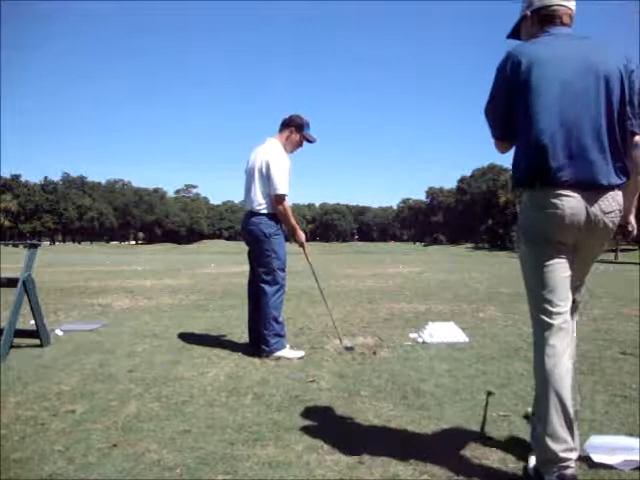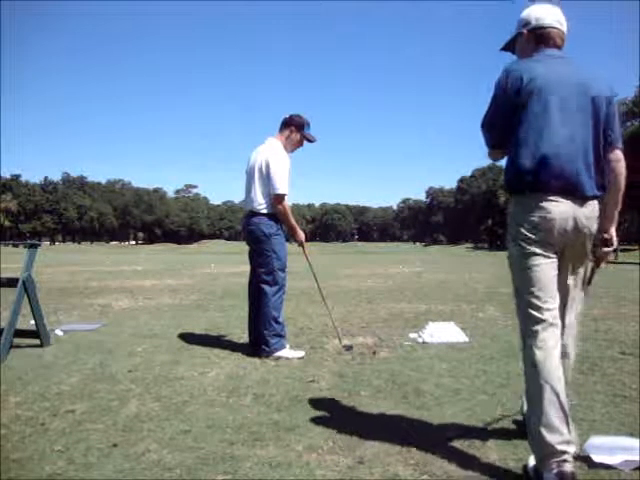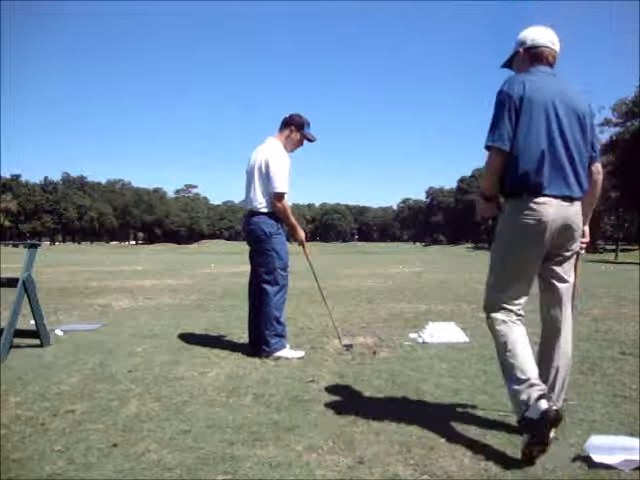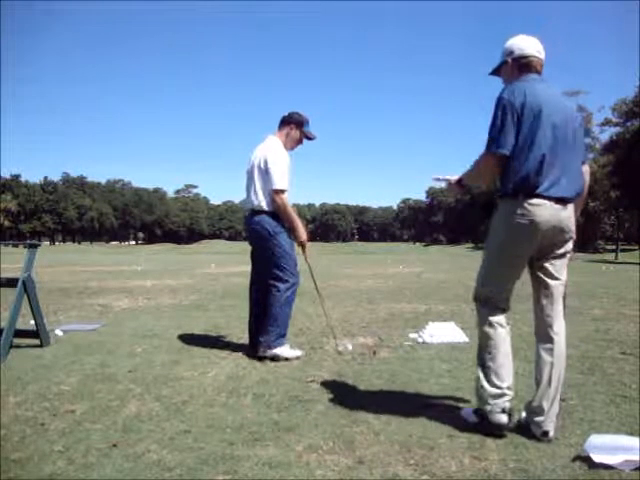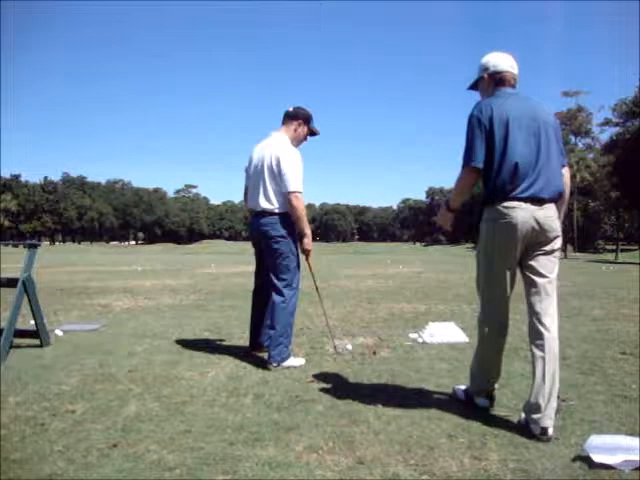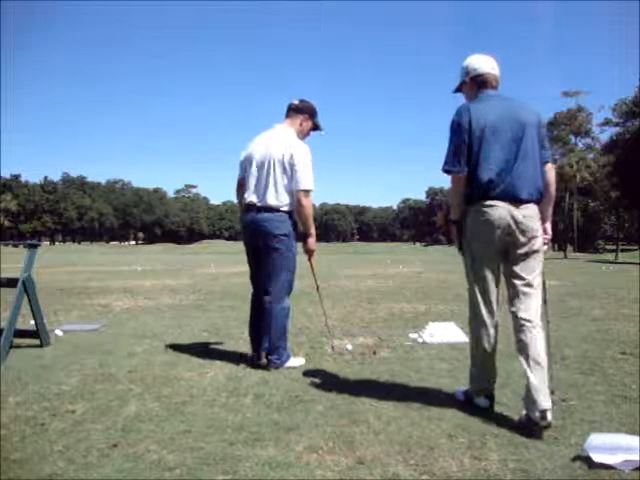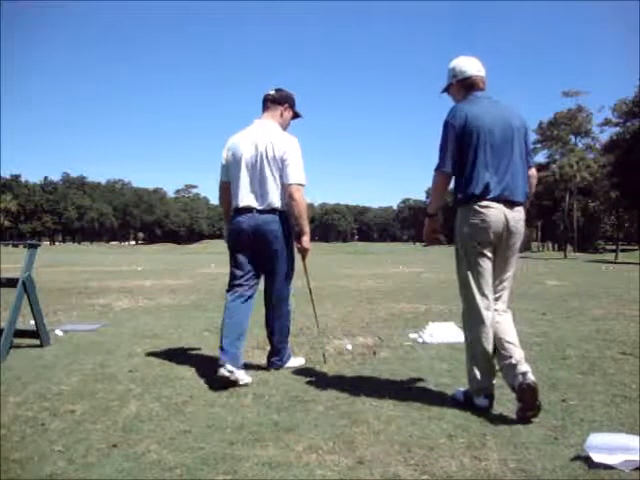
dt=0.3s
person 1, frame 1
left shoulder: (519, 58)
left elbow: (502, 141)
left hip: (548, 202)
left knee: (552, 324)
right knee: (567, 311)
right ankle: (551, 415)
person 1, frame 2
left shoulder: (517, 75)
right shoulder: (596, 87)
left elbow: (495, 150)
right elbow: (615, 162)
right wrist: (609, 223)
left hip: (535, 210)
right hip: (584, 213)
left knee: (541, 330)
right knee: (564, 325)
right ankle: (548, 422)
person 1, frame 3
left shoulder: (515, 88)
right shoulder: (579, 102)
left elbow: (497, 155)
right elbow: (595, 171)
left wrist: (487, 196)
right wrist: (585, 220)
left hip: (527, 209)
right hip: (569, 212)
left knee: (503, 309)
right knee: (559, 319)
left ankle: (535, 401)
right ankle: (544, 411)
person 1, frame 4
left shoulder: (514, 94)
right shoulder: (569, 107)
left elbow: (495, 159)
right elbow: (584, 172)
left wrist: (462, 181)
left hip: (523, 208)
right hip: (563, 212)
left knee: (491, 304)
right knee: (552, 315)
left ankle: (495, 408)
right ankle: (542, 418)
person 1, frame 5
left shoulder: (485, 109)
right shoulder: (545, 115)
left elbow: (473, 171)
right elbow: (564, 175)
left wrist: (450, 208)
left hip: (506, 213)
right hip: (547, 215)
left knee: (494, 309)
right knee: (545, 314)
left ankle: (481, 391)
right ankle: (541, 417)
person 1, frame 6
left shoulder: (466, 114)
right shoulder: (530, 114)
left elbow: (458, 178)
right elbow: (548, 172)
left wrist: (456, 222)
right wrist: (546, 219)
left hip: (486, 214)
right hip: (527, 215)
left knee: (484, 308)
right knee: (528, 309)
left ankle: (481, 391)
right ankle: (538, 402)
person 1, frame 7
left shoulder: (459, 114)
right shoulder: (515, 117)
left elbow: (444, 175)
right elbow: (531, 175)
left wrist: (431, 216)
left hip: (477, 213)
right hip: (513, 214)
left knee: (479, 306)
right knee: (499, 303)
left ankle: (481, 390)
right ankle: (520, 374)
person 2, frame 1
left shoulder: (259, 151)
right shoulder: (278, 156)
right elbow: (279, 202)
right wrist: (296, 230)
left hip: (252, 220)
right hip: (267, 224)
left knee: (259, 283)
right knee: (273, 283)
left ankle: (259, 340)
right ankle: (273, 344)
person 2, frame 2
left shoulder: (260, 151)
right shoulder: (278, 155)
right elbow: (279, 201)
right wrist: (295, 230)
left hip: (253, 220)
right hip: (268, 224)
left knee: (259, 283)
right knee: (273, 283)
left ankle: (258, 340)
right ankle: (272, 344)
person 2, frame 3
left shoulder: (261, 150)
right shoulder: (278, 155)
right elbow: (278, 201)
right wrist: (296, 229)
left hip: (254, 220)
right hip: (267, 224)
left knee: (259, 283)
right knee: (275, 283)
left ankle: (258, 341)
right ankle: (273, 344)
person 2, frame 4
left shoulder: (261, 150)
right shoulder: (277, 153)
right elbow: (278, 197)
right wrist: (297, 227)
left hip: (256, 220)
right hip: (270, 222)
left knee: (261, 283)
right knee: (286, 279)
left ankle: (258, 341)
right ankle: (273, 341)
person 2, frame 5
left shoulder: (259, 149)
right shoulder: (288, 152)
left elbow: (248, 193)
right elbow: (294, 198)
right wrist: (306, 233)
left hip: (257, 222)
right hip: (278, 225)
left knee: (263, 285)
right knee: (285, 288)
left ankle: (258, 340)
right ankle: (279, 354)
person 2, frame 6
left shoulder: (256, 142)
right shoulder: (297, 147)
left elbow: (240, 188)
right elbow: (303, 198)
right wrist: (310, 234)
left hip: (251, 218)
right hip: (279, 222)
left knee: (260, 289)
right knee: (277, 292)
left ankle: (259, 349)
right ankle: (277, 356)
person 2, frame 7
left shoulder: (234, 141)
right shoulder: (286, 142)
left elbow: (224, 191)
right elbow: (294, 193)
left wrist: (230, 224)
right wrist: (304, 232)
left hip: (241, 222)
right hip: (274, 223)
left knee: (239, 290)
right knee: (278, 294)
left ankle: (230, 360)
right ankle: (279, 357)
